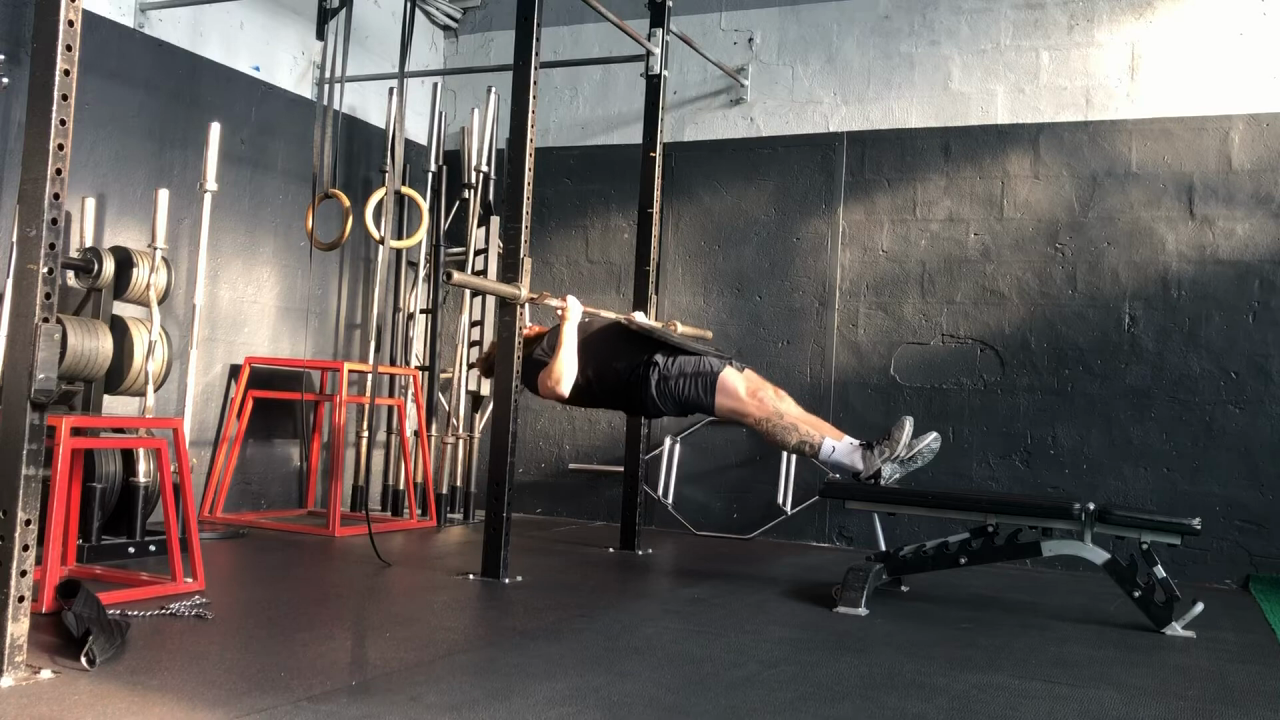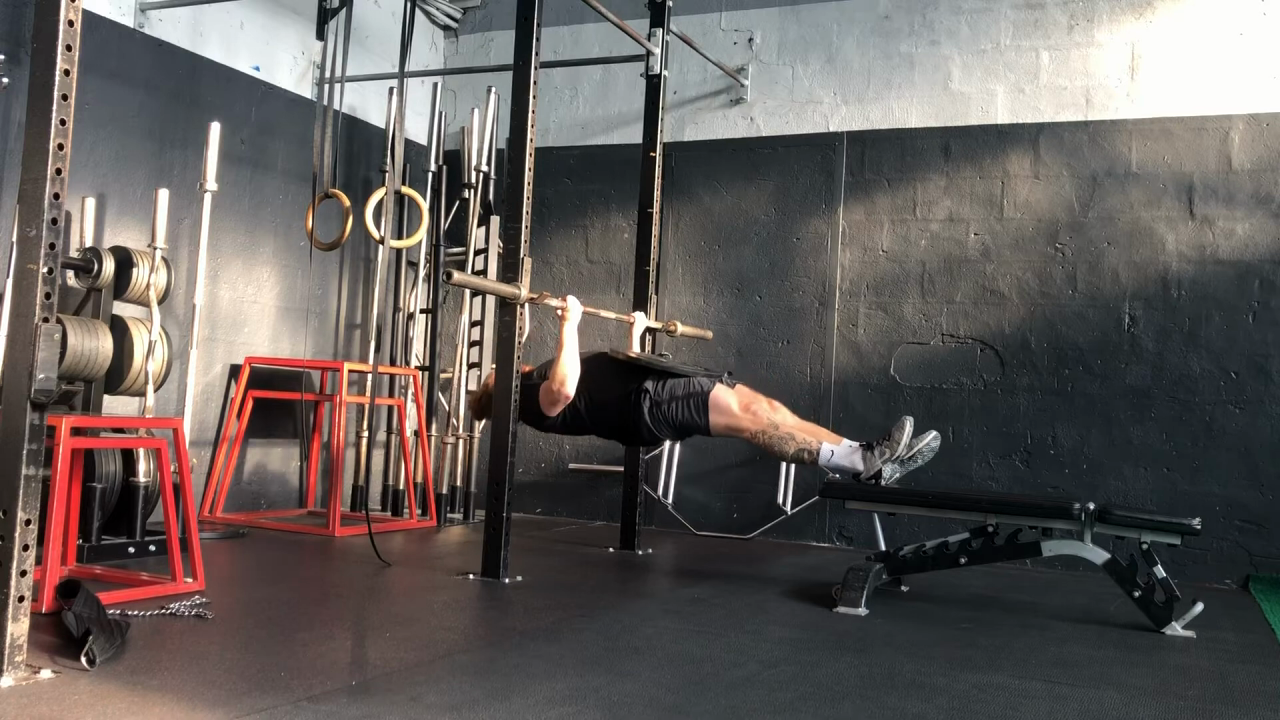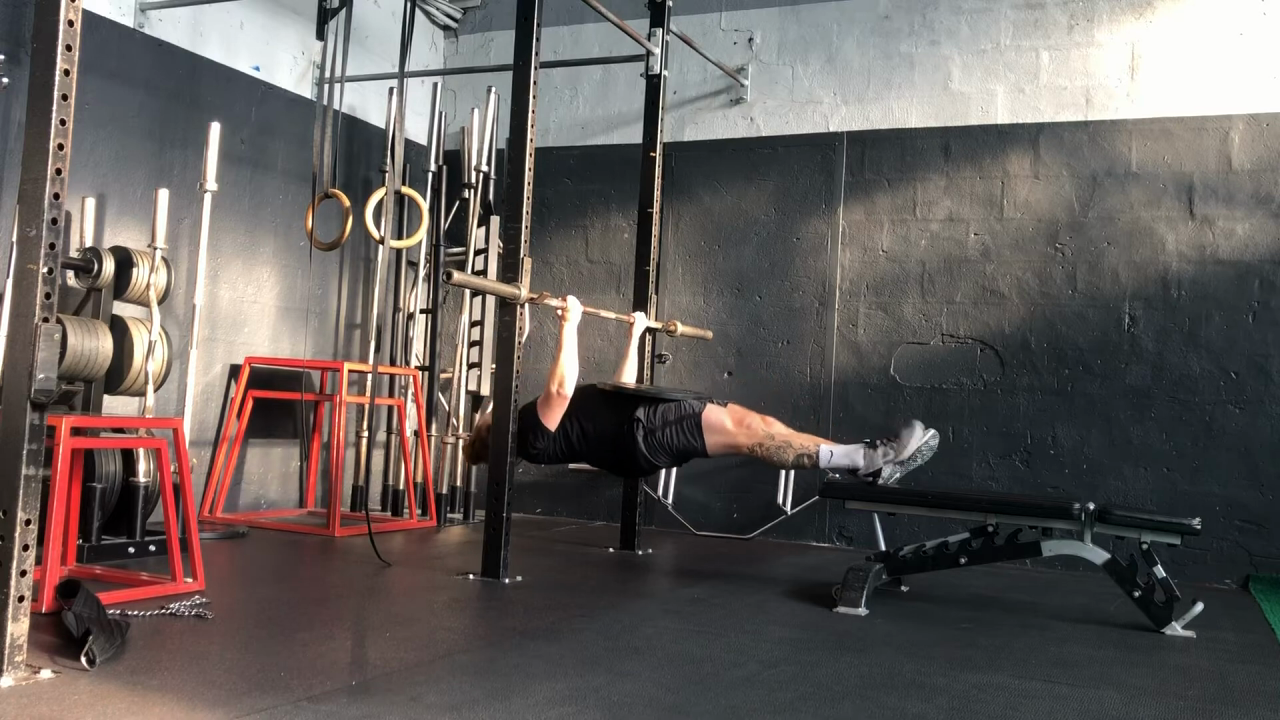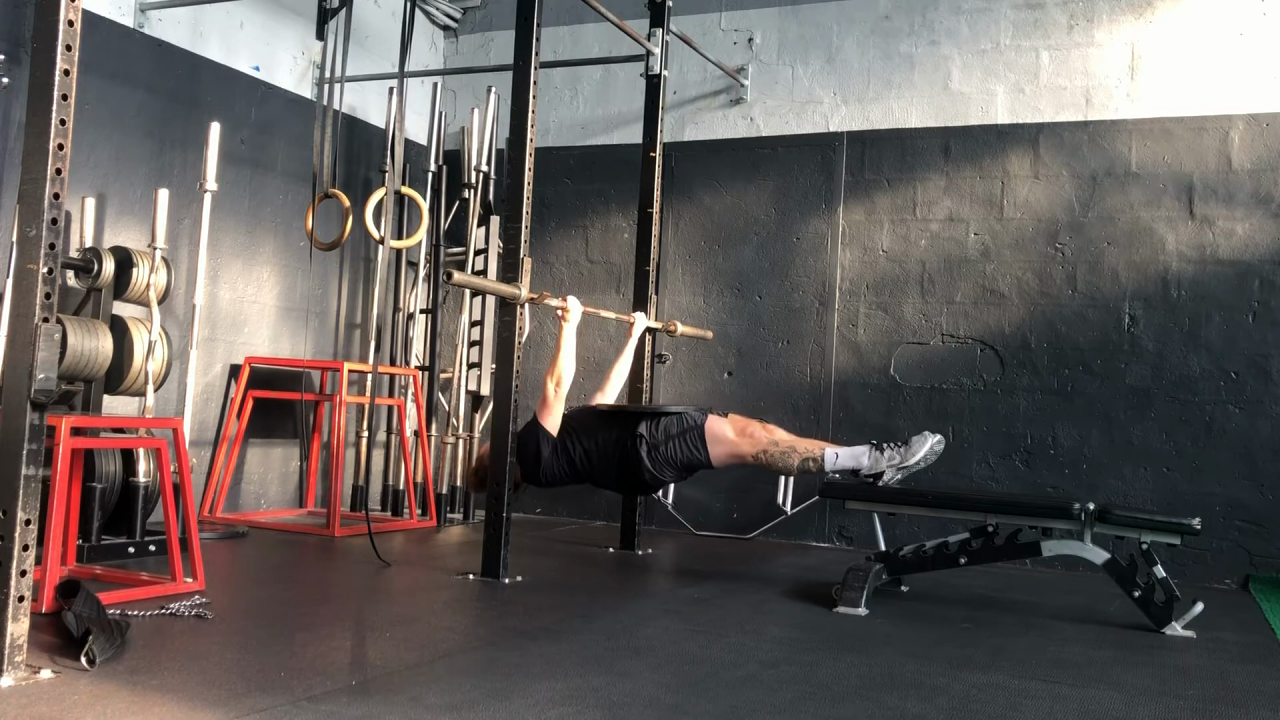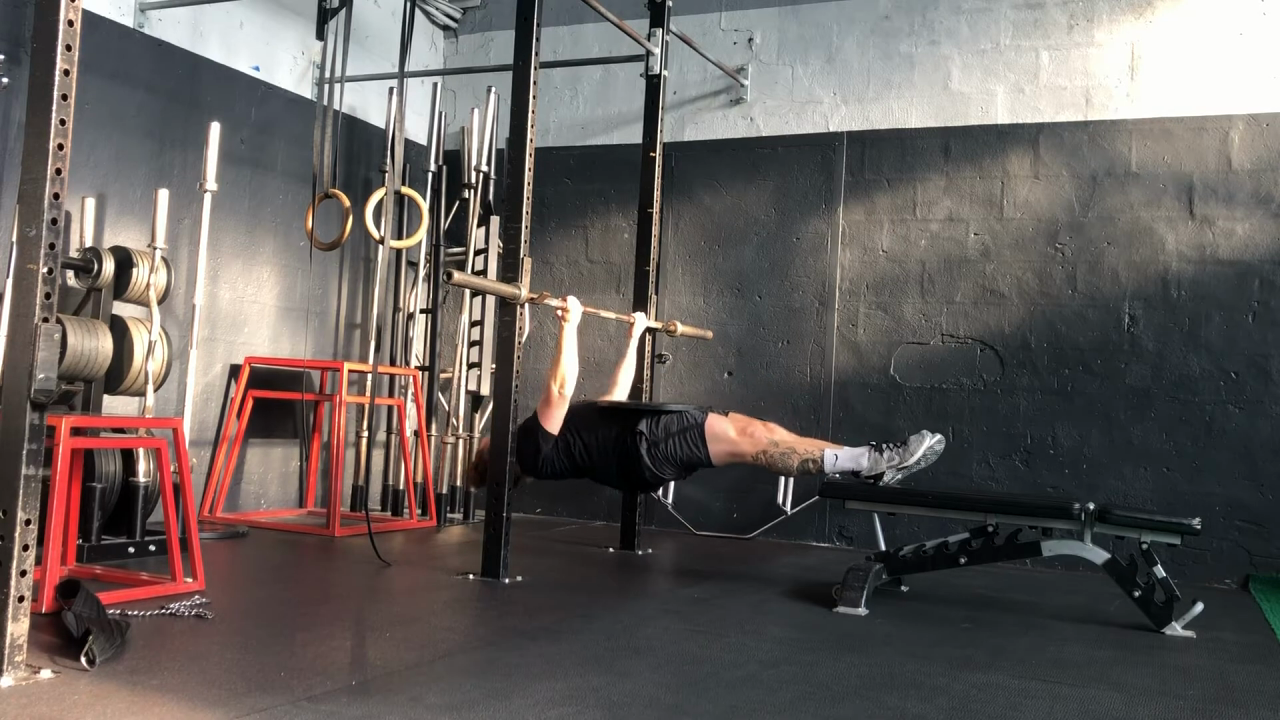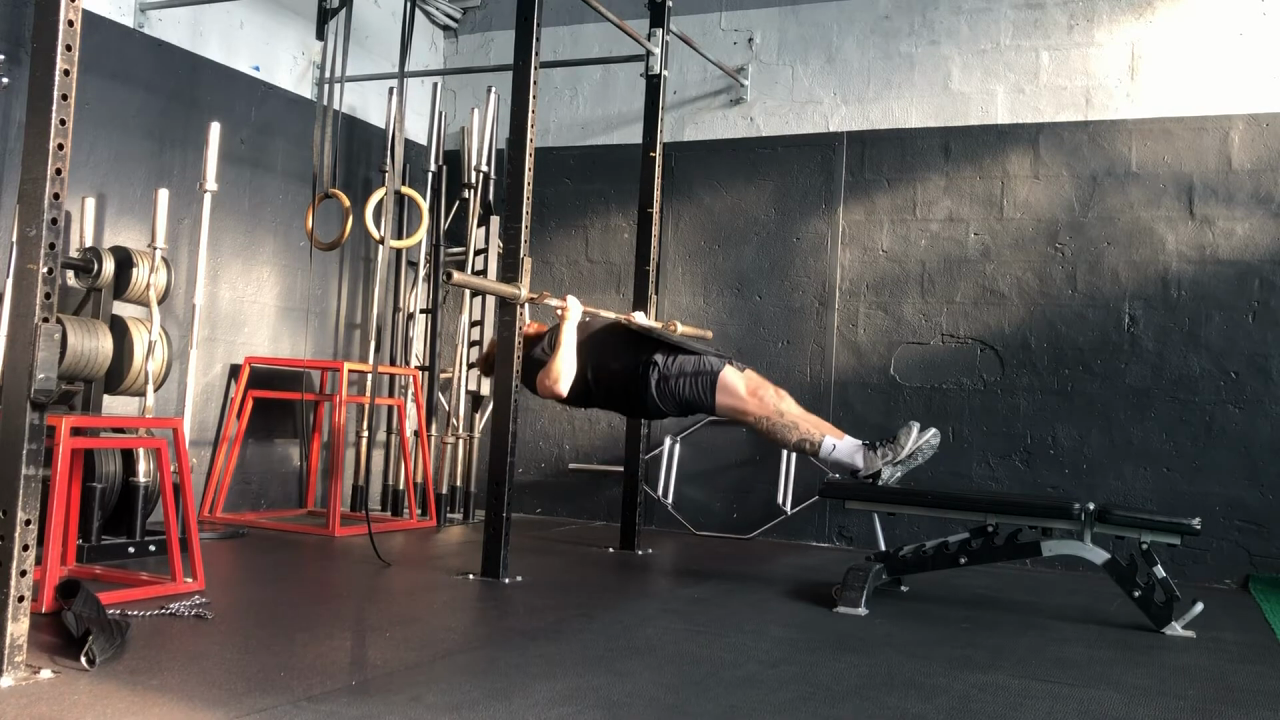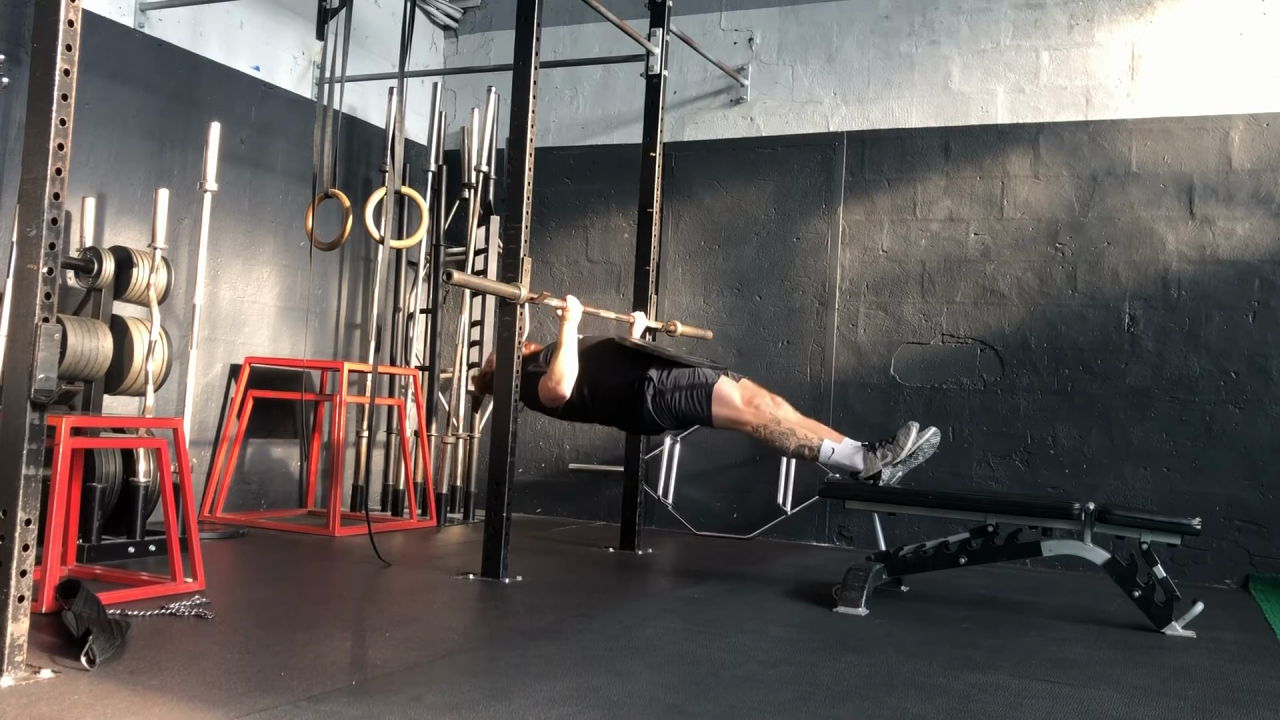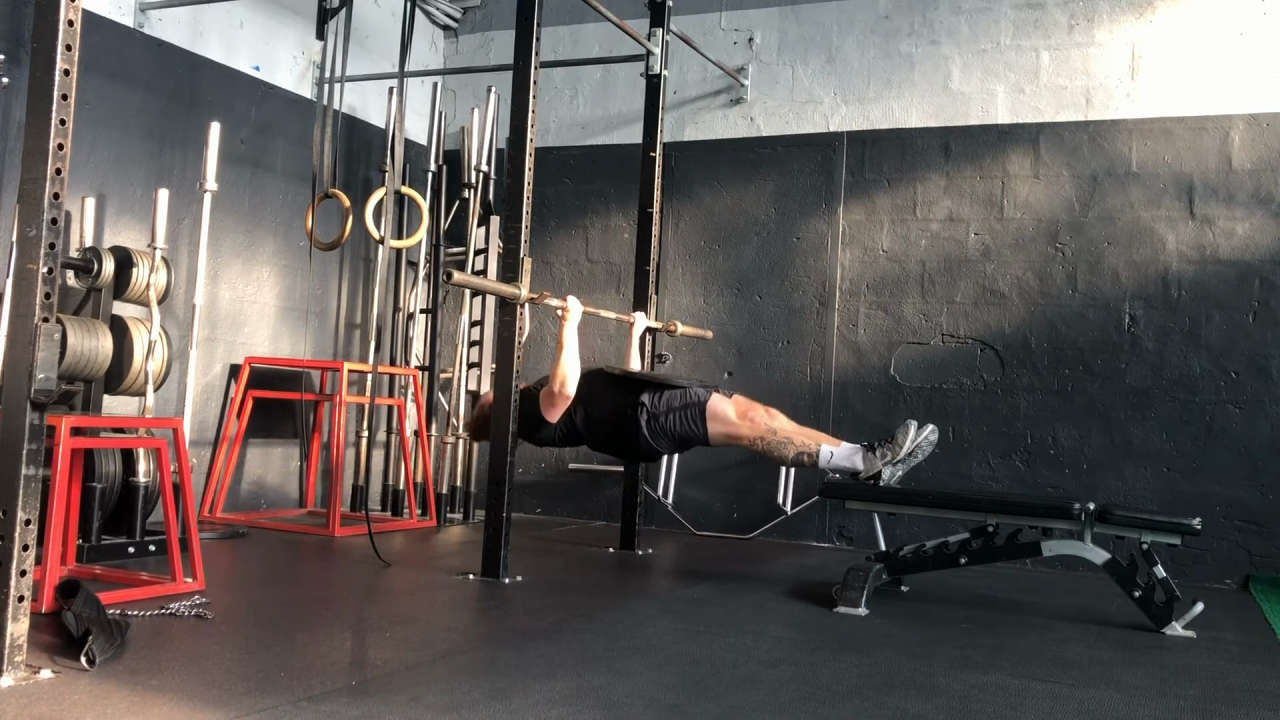
dt=0.5s
person 1, frame 1
left shoulder: (553, 344)
right shoulder: (536, 362)
right elbow: (560, 385)
left wrist: (638, 328)
right wrist: (569, 324)
left hip: (663, 360)
right hip: (652, 375)
left knee: (769, 397)
right knee: (754, 403)
left ankle: (866, 457)
right ankle: (863, 462)
person 1, frame 2
left shoulder: (539, 382)
right shoulder: (532, 400)
right elbow: (564, 389)
left wrist: (635, 334)
right wrist: (568, 324)
left hip: (648, 390)
right hip: (644, 405)
left knee: (764, 407)
right knee: (747, 414)
left ankle: (870, 459)
right ankle: (865, 463)
person 1, frame 3
left shoulder: (535, 428)
right shoulder: (531, 434)
left elbow: (621, 392)
right elbow: (561, 389)
left wrist: (634, 337)
right wrist: (568, 326)
left hip: (643, 419)
right hip: (639, 433)
left knee: (755, 424)
right knee: (742, 430)
left ankle: (870, 460)
right ankle: (867, 459)
person 1, frame 4
left shoulder: (554, 440)
right shoulder: (534, 452)
left elbow: (606, 395)
right elbow: (556, 387)
left wrist: (633, 338)
right wrist: (569, 326)
left hip: (643, 435)
right hip: (642, 448)
left knee: (756, 431)
right knee: (747, 439)
left ankle: (874, 461)
right ankle: (873, 461)
person 1, frame 5
left shoulder: (539, 442)
right shoulder: (533, 446)
left elbow: (614, 397)
right elbow: (561, 388)
left wrist: (634, 337)
right wrist: (568, 326)
left hip: (647, 434)
right hip: (642, 446)
left knee: (756, 432)
right knee: (746, 439)
left ankle: (870, 462)
right ankle: (870, 463)
person 1, frame 6
left shoulder: (553, 343)
right shoulder: (535, 362)
right elbow: (559, 385)
left wrist: (637, 330)
right wrist: (568, 324)
left hip: (660, 360)
right hip: (652, 375)
left knee: (766, 394)
right knee: (756, 401)
left ankle: (867, 457)
right ankle: (864, 459)
person 1, frame 7
left shoulder: (546, 362)
right shoulder: (532, 380)
right elbow: (562, 387)
left wrist: (635, 334)
right wrist: (568, 324)
left hip: (653, 376)
right hip: (647, 390)
left knee: (761, 401)
right knee: (751, 410)
left ankle: (866, 459)
right ankle: (864, 460)
person 1, frame 8
left shoulder: (539, 400)
right shoulder: (531, 416)
left elbow: (627, 383)
right elbow: (564, 390)
left wrist: (635, 335)
right wrist: (569, 325)
left hip: (644, 406)
right hip: (640, 419)
left knee: (756, 412)
right knee: (744, 421)
left ankle: (867, 459)
right ankle: (864, 462)
